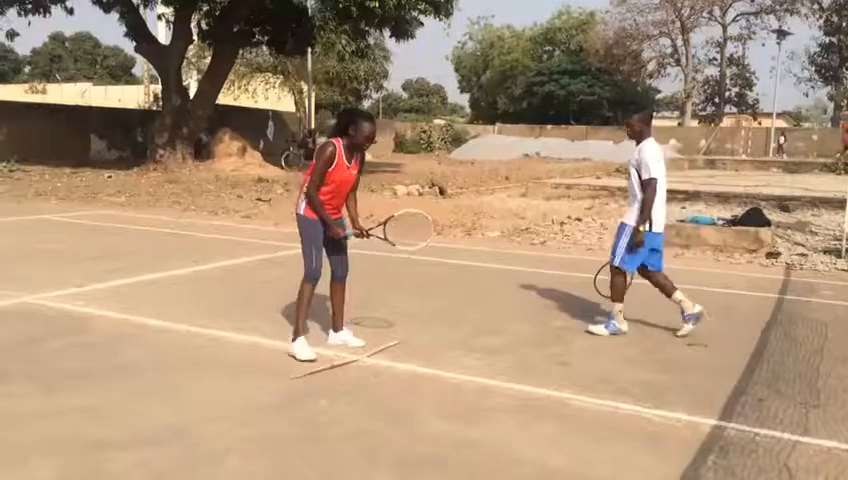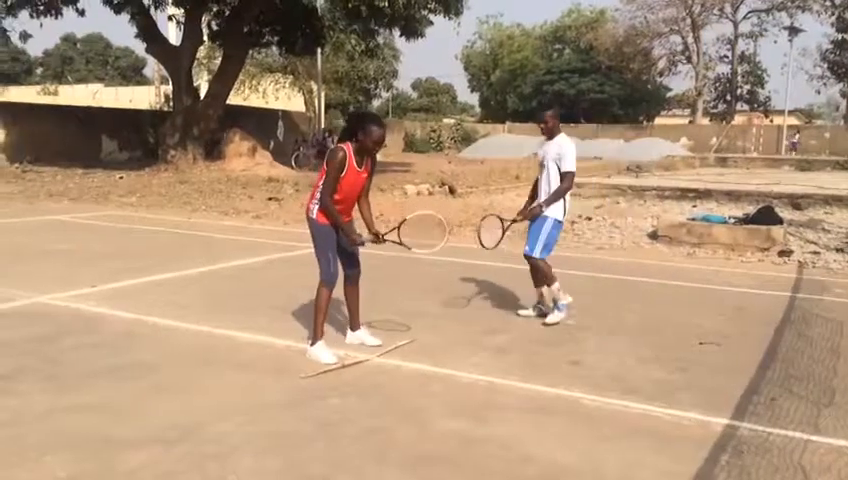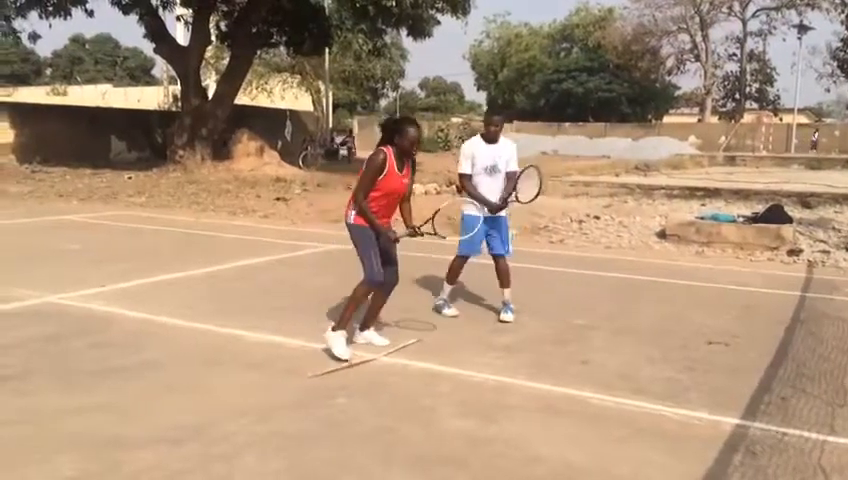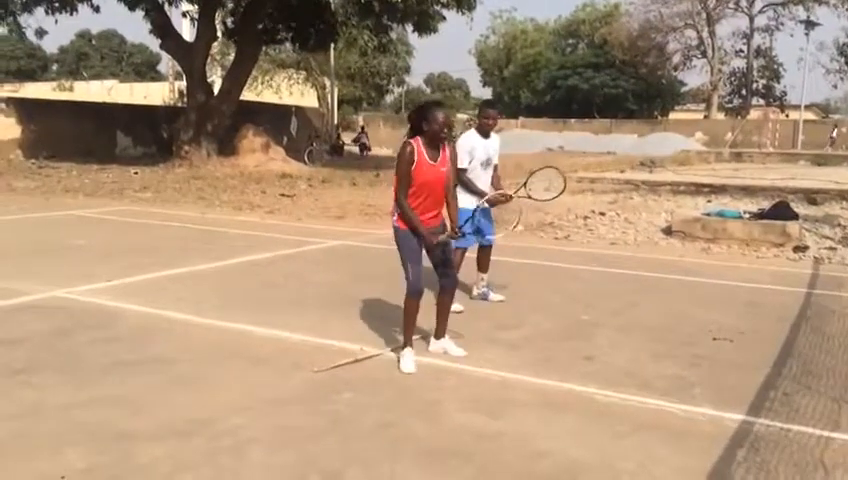
dt=0.7s
person 1, frame 1
left shoulder: (359, 157)
right shoulder: (330, 150)
left elbow: (350, 193)
right elbow: (311, 191)
left wrist: (355, 223)
right wrist: (331, 225)
left hip: (334, 216)
right hip: (311, 214)
left knee: (341, 270)
right knee: (313, 271)
left ankle: (337, 331)
right ankle: (298, 338)
person 1, frame 2
left shoulder: (370, 159)
right shoulder: (340, 155)
left elbow: (363, 197)
right elbow: (325, 199)
left wrist: (372, 229)
right wrist: (349, 233)
left hip: (343, 217)
right hip: (322, 216)
left knee: (353, 272)
right knee: (329, 275)
left ankle: (355, 330)
right ankle: (316, 343)
person 1, frame 3
left shoulder: (410, 163)
right shoulder: (379, 158)
left elbow: (404, 199)
right elbow: (359, 199)
left wrist: (409, 224)
right wrist: (381, 229)
left hip: (382, 225)
right hip: (361, 222)
left knee: (391, 278)
right knee: (376, 277)
left ankle: (366, 329)
right ankle: (337, 330)
person 1, frame 4
left shoulder: (448, 151)
right shoulder: (409, 150)
left elbow: (450, 192)
right elbow: (401, 198)
left wrist: (454, 225)
right wrist: (423, 232)
left hip: (435, 224)
right hip: (407, 225)
left knee: (449, 281)
right knee: (416, 285)
left ankle: (439, 338)
right ankle: (407, 348)
person 2, frame 1
left shoulder: (646, 151)
right shoulder: (648, 148)
left elbow: (650, 192)
left wrist: (639, 227)
left hip: (640, 222)
right hip: (652, 222)
left knee: (618, 267)
right knee: (651, 271)
left ankle: (617, 321)
right ankle: (689, 310)
person 2, frame 2
left shoulder: (565, 146)
right shoulder: (544, 146)
left elbow: (567, 183)
left wrist: (541, 206)
right wrist: (526, 206)
left hip: (552, 212)
right hip: (540, 210)
left knee: (533, 256)
right knee: (531, 256)
left ankle: (560, 299)
right ankle: (542, 304)
person 2, frame 3
left shoulder: (510, 147)
right shoulder: (470, 146)
left elbow: (511, 178)
right elbow: (464, 181)
left wrist: (503, 199)
right wrist: (486, 202)
left hip: (497, 212)
right hip: (473, 211)
left knee: (500, 255)
right knee: (463, 255)
left ankle: (507, 304)
right ankle: (442, 298)
person 2, frame 4
left shoulder: (495, 140)
right shoulder: (467, 140)
right elbow: (460, 176)
left wrist: (500, 192)
right wrist: (486, 195)
left hip: (484, 204)
right hip: (466, 203)
left knee: (487, 243)
right knee: (462, 246)
left ankle: (480, 287)
